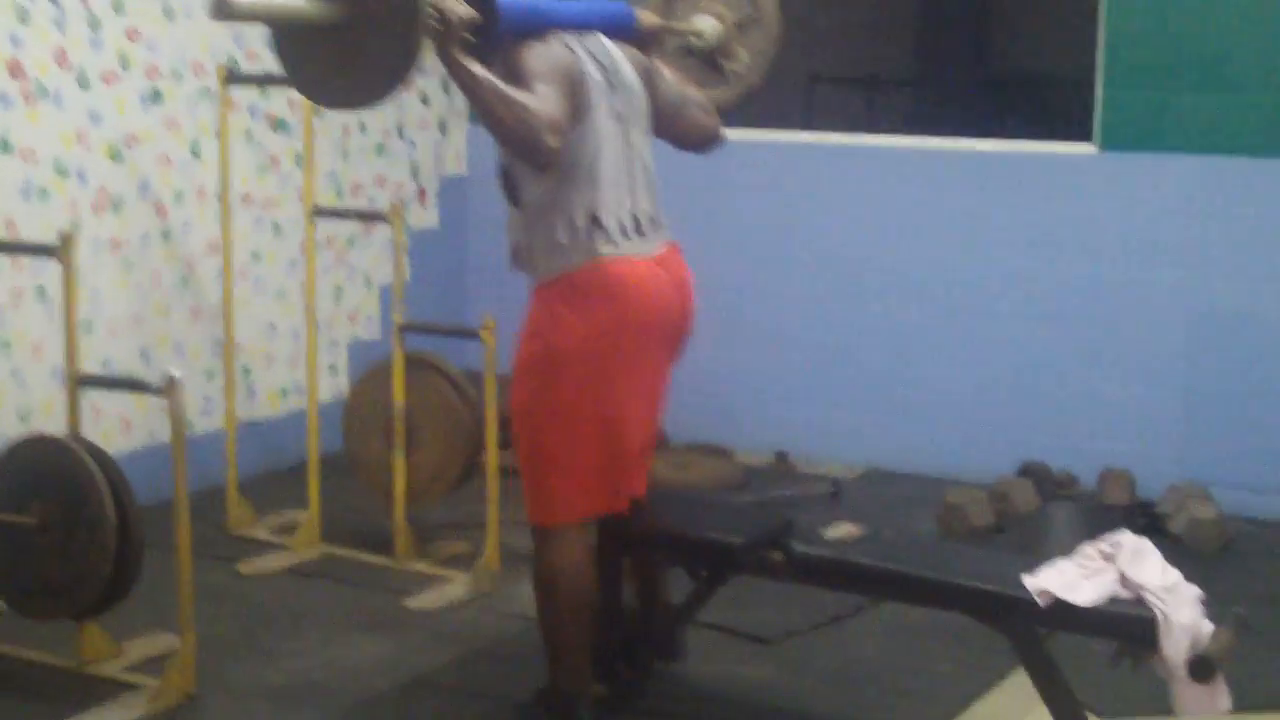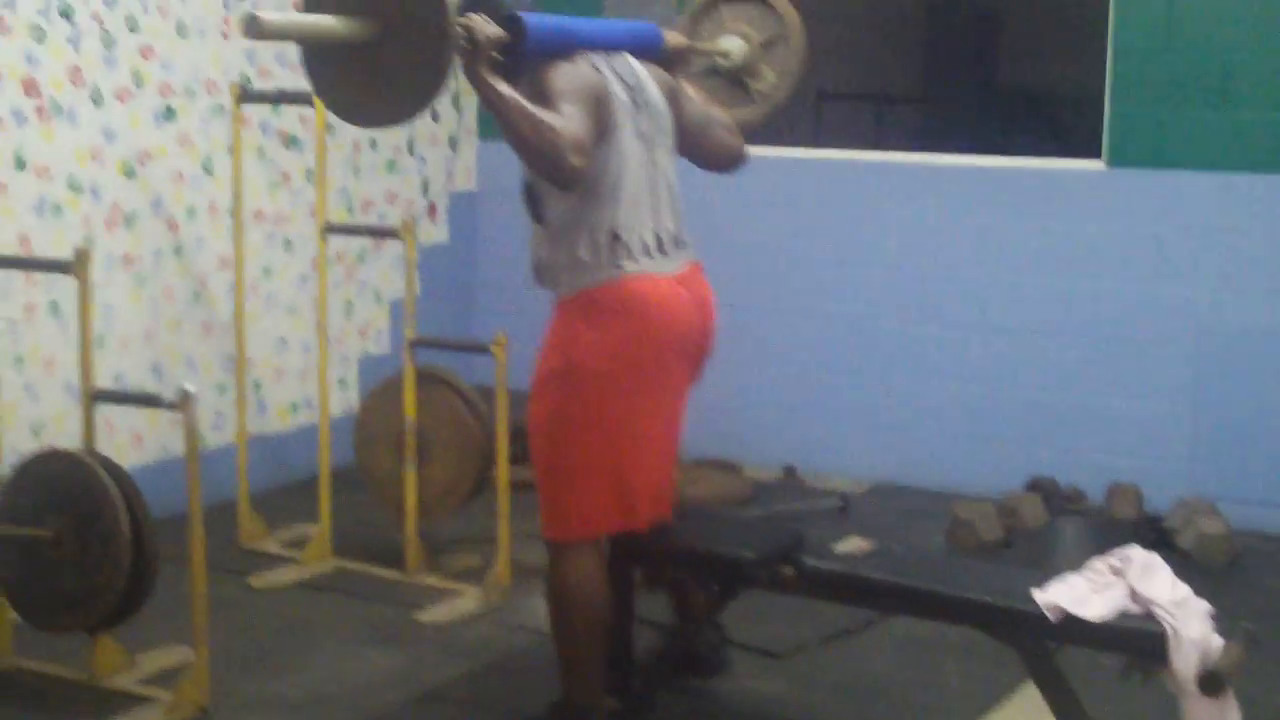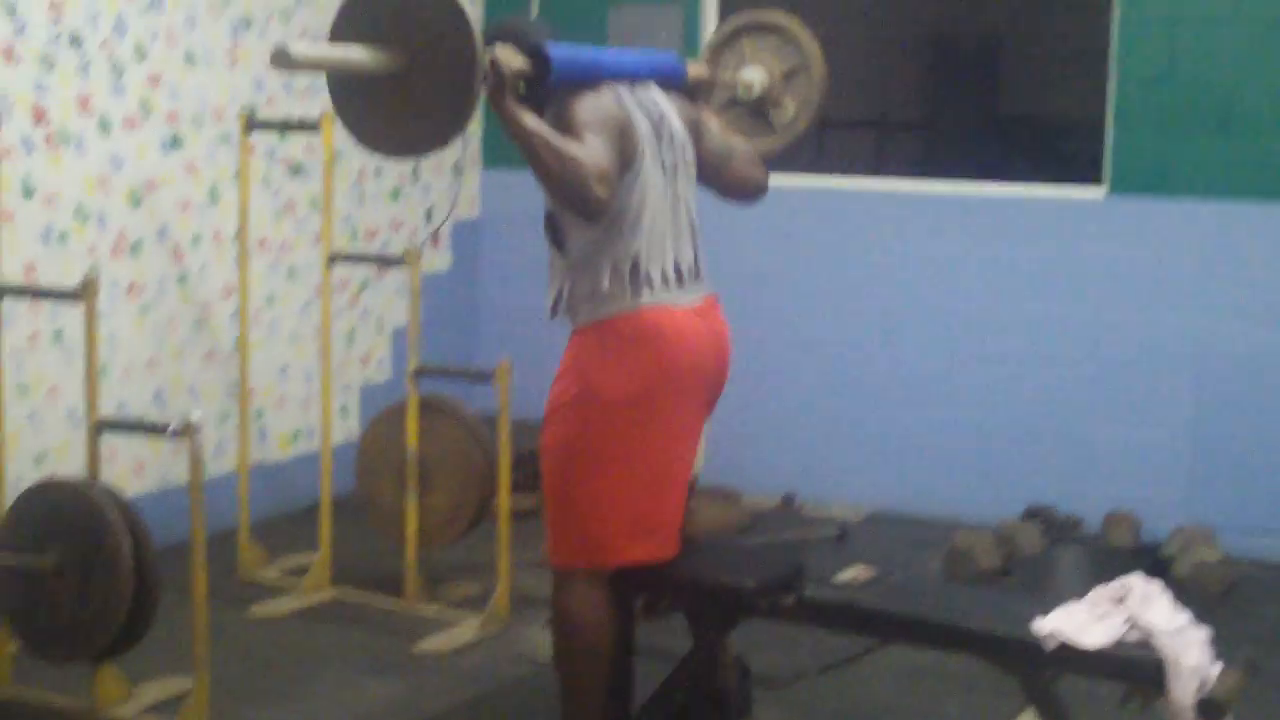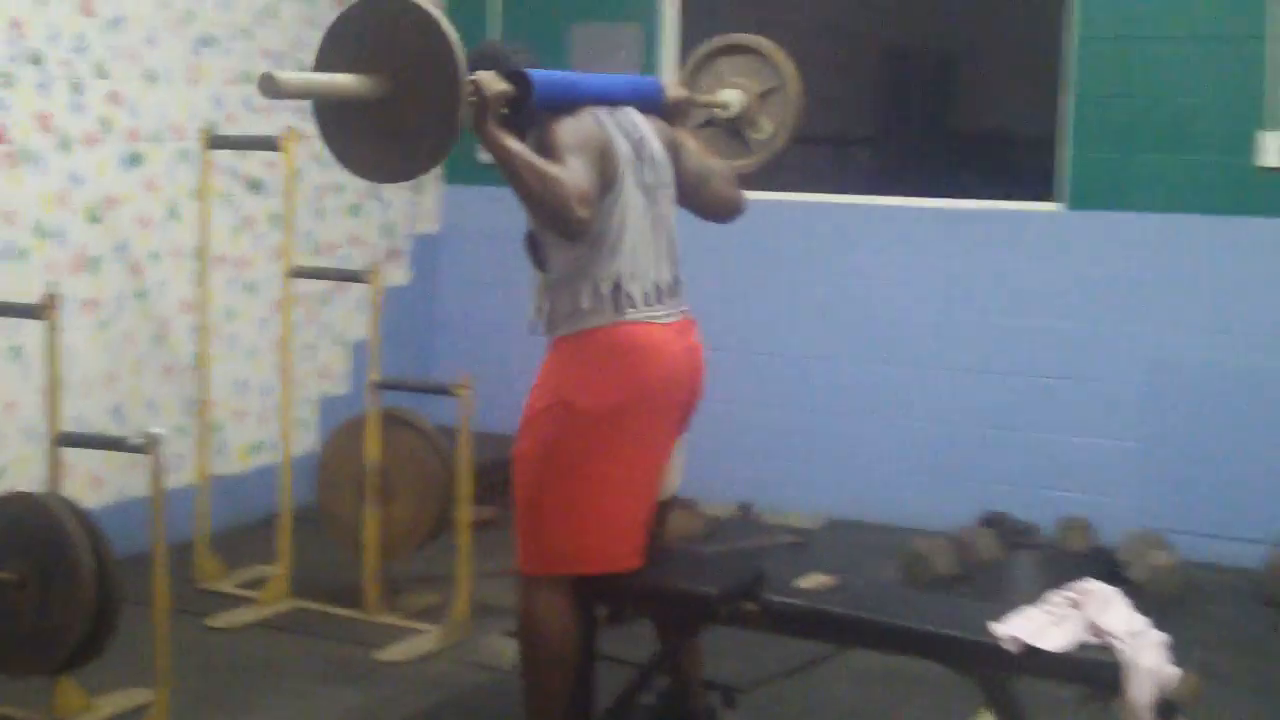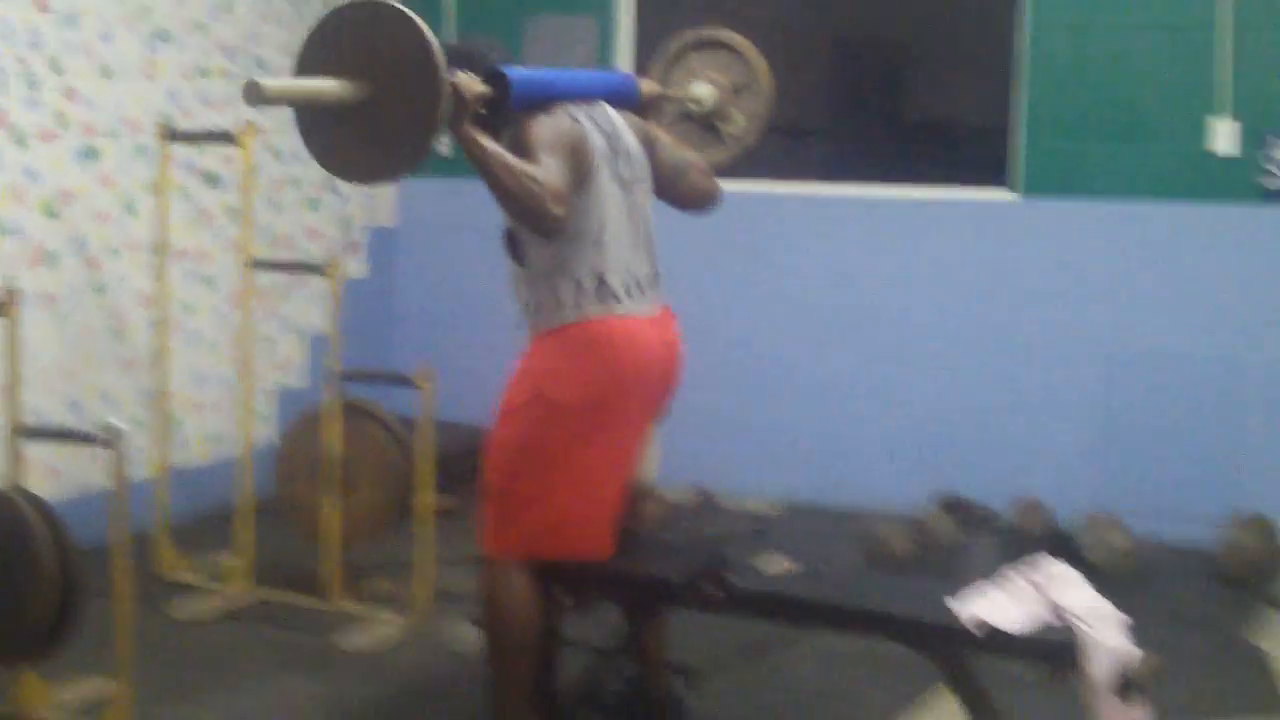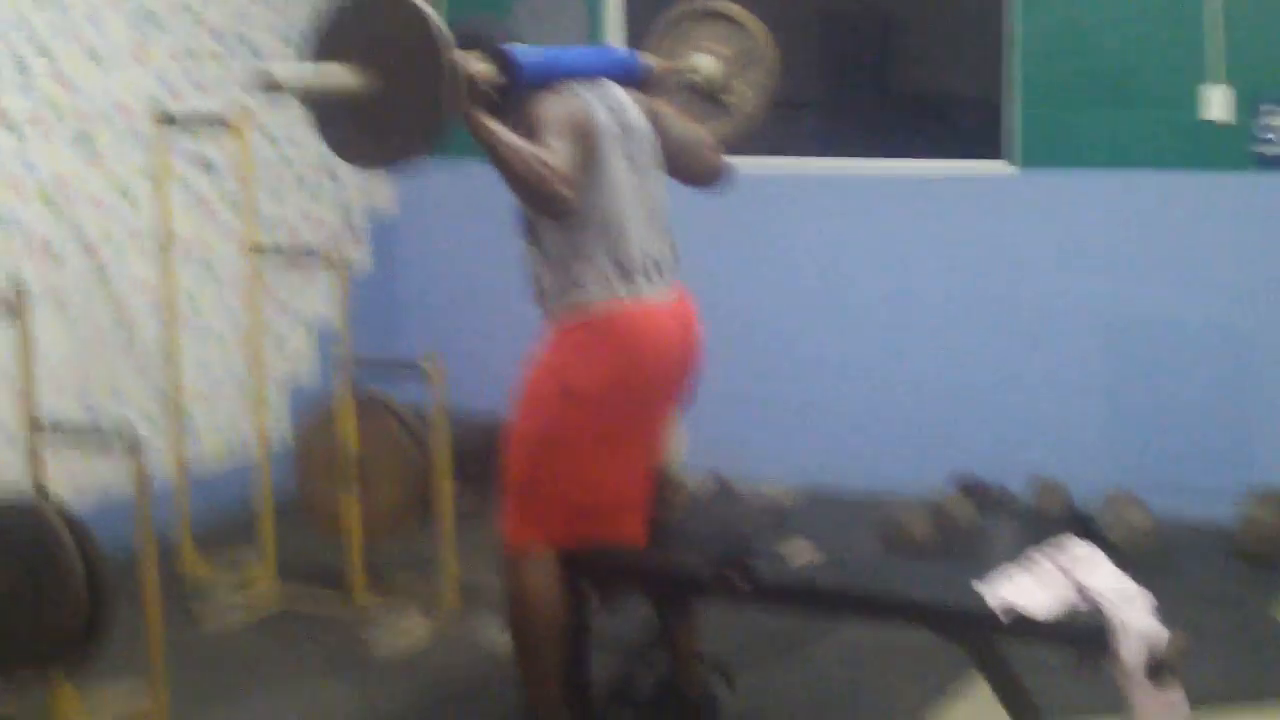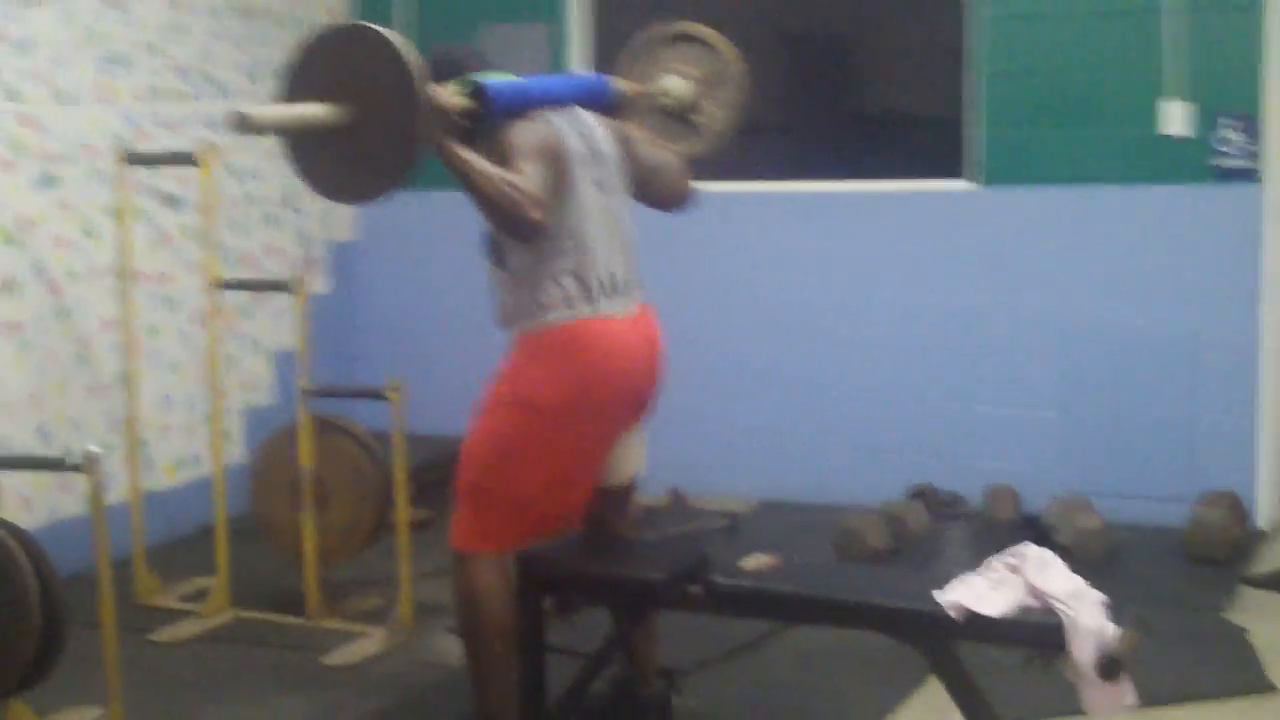
dt=0.1s
person 1, frame 1
left shoulder: (531, 59)
left elbow: (543, 140)
right elbow: (704, 129)
left wrist: (456, 59)
left hip: (593, 294)
right hip: (661, 278)
left knee: (562, 514)
right knee: (623, 473)
right ankle: (650, 621)
person 1, frame 2
left shoulder: (559, 77)
right shoulder: (641, 73)
left elbow: (567, 158)
right elbow: (728, 148)
left wrist: (483, 78)
right wrist: (684, 74)
left hip: (614, 310)
right hip: (681, 294)
left knee: (576, 529)
right knee: (648, 491)
right ankle: (695, 638)
person 1, frame 3
left shoulder: (581, 109)
right shoulder: (662, 101)
left elbow: (590, 190)
right elbow: (750, 180)
left wrist: (508, 110)
right wrist: (708, 108)
left hip: (628, 342)
right hip: (700, 330)
left knee: (582, 560)
right knee: (664, 527)
person 1, frame 4
left shoulder: (563, 130)
right shoulder: (642, 126)
left elbow: (571, 212)
right elbow: (727, 199)
left wrist: (492, 135)
right wrist: (686, 127)
left hip: (606, 355)
right hip: (674, 345)
left knee: (550, 569)
right knee: (637, 542)
person 1, frame 5
left shoulder: (542, 127)
right shoulder: (615, 119)
left elbow: (547, 207)
right elbow: (702, 189)
left wrist: (468, 131)
right wrist: (664, 120)
left hip: (585, 344)
right hip: (650, 335)
left knee: (509, 547)
right knee: (616, 529)
person 1, frame 6
left shoulder: (547, 107)
right shoulder: (619, 94)
left elbow: (558, 193)
right elbow: (709, 164)
left wrist: (477, 117)
right wrist: (661, 96)
left hip: (607, 332)
right hip: (669, 321)
left knee: (530, 539)
right knee: (646, 519)
person 1, frame 7
left shoulder: (515, 135)
right shoulder: (587, 121)
left elbow: (529, 216)
right elbow: (676, 188)
left wrist: (448, 145)
right wrist: (628, 122)
left hip: (569, 351)
right hip: (632, 338)
left knee: (479, 545)
right knee: (608, 526)
